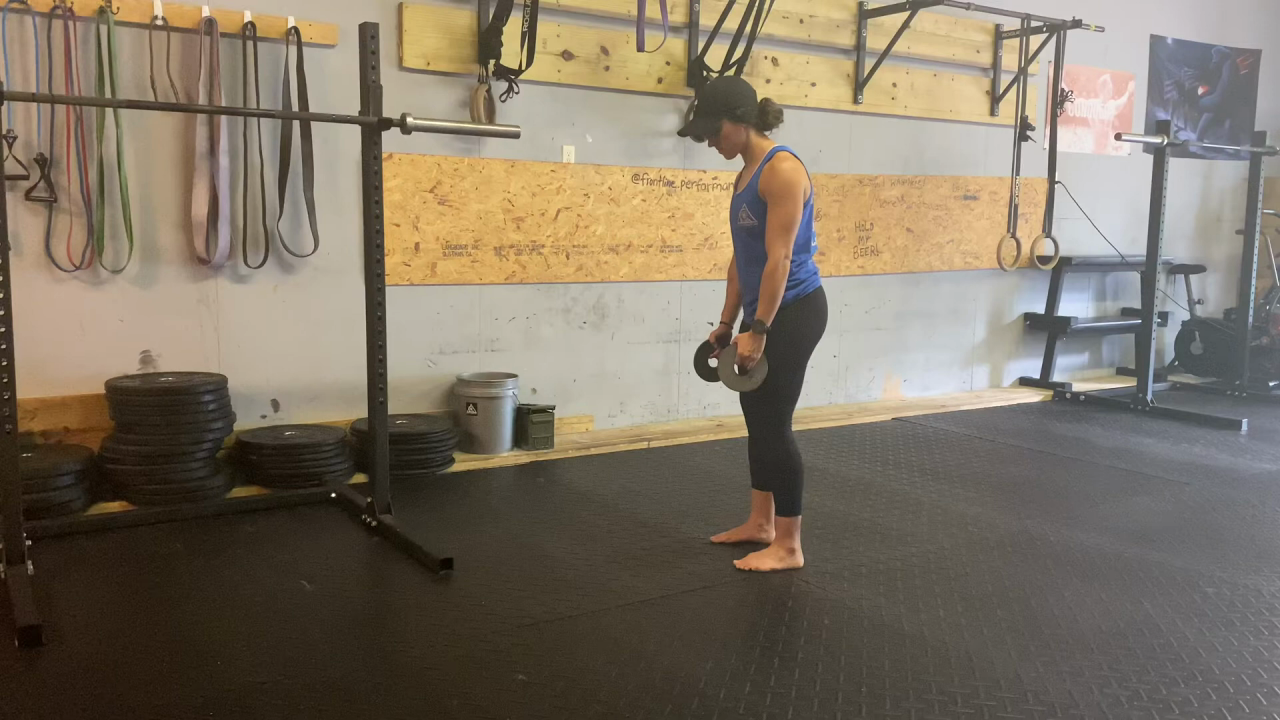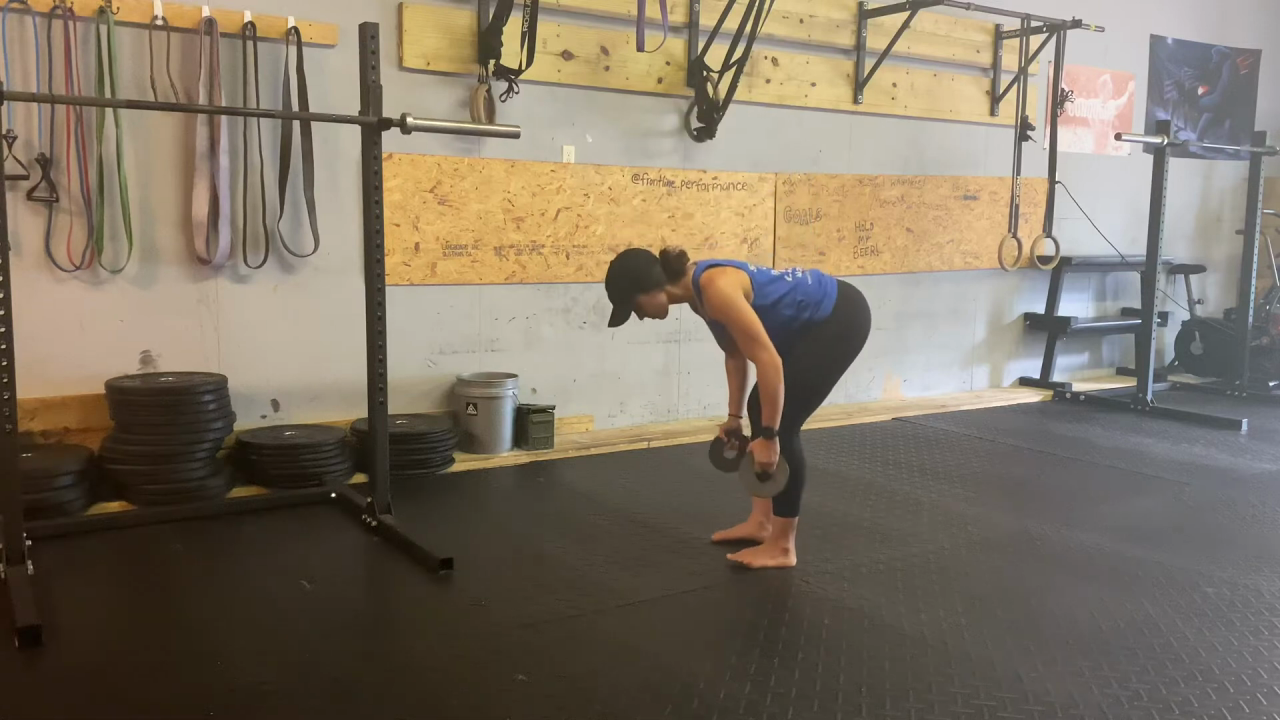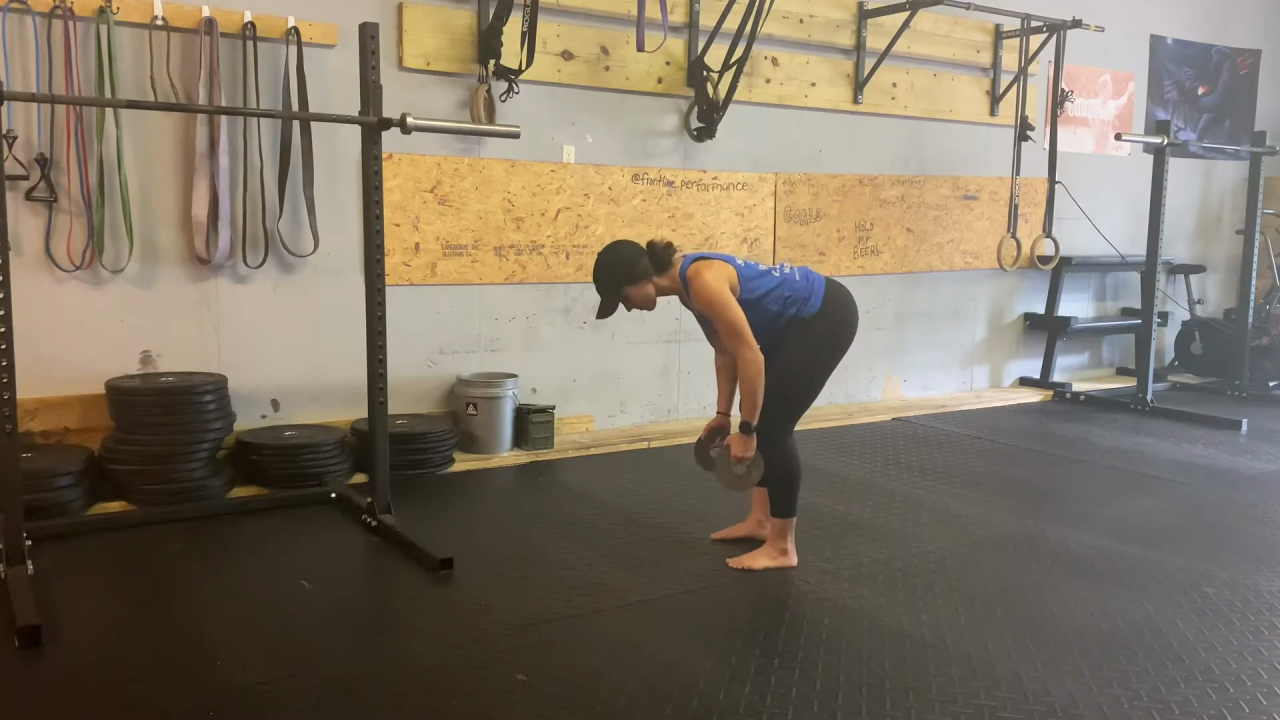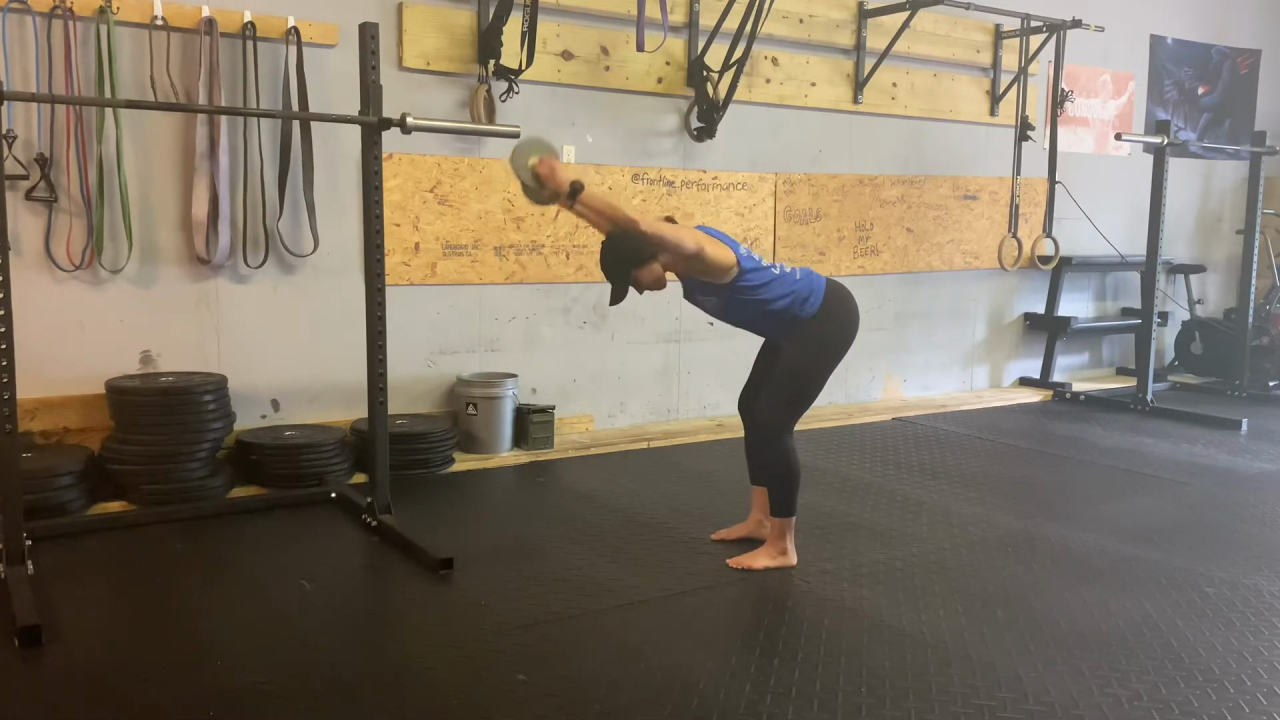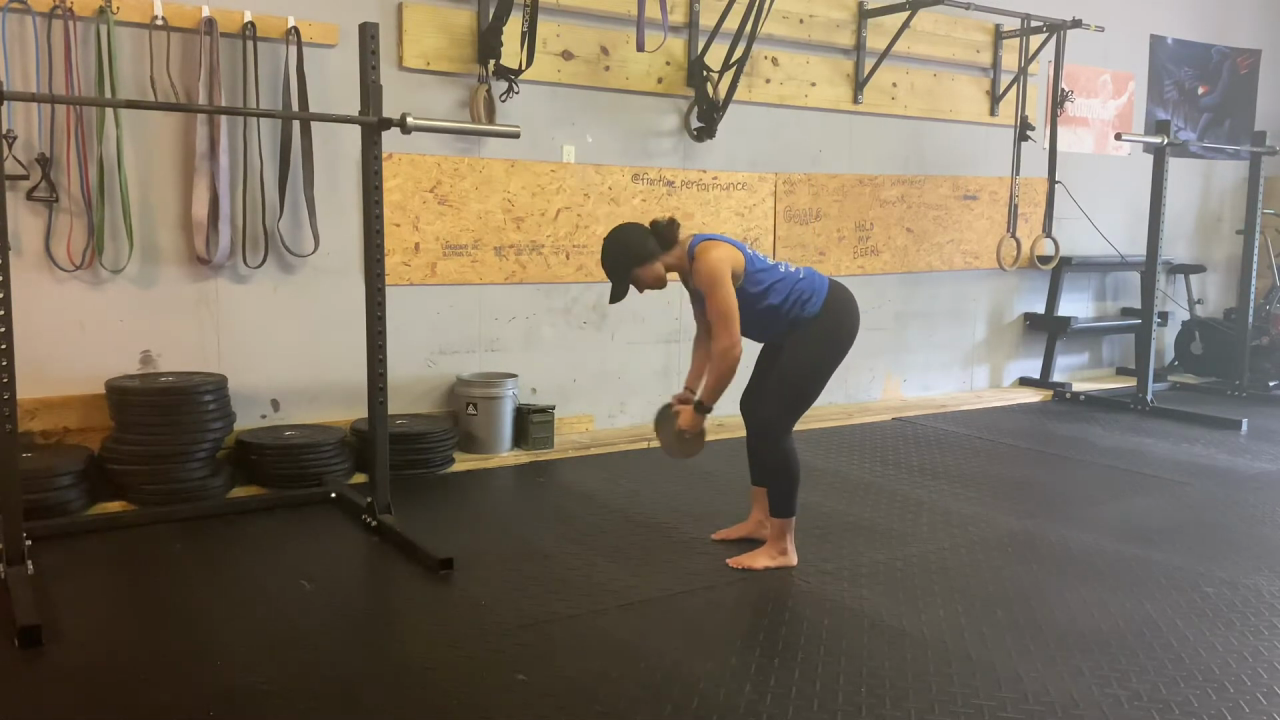
dt=1s
person 1, frame 1
left shoulder: (782, 169)
right shoulder: (748, 173)
left elbow: (779, 259)
left wrist: (757, 330)
right wrist: (727, 323)
left hip: (792, 311)
right hip: (763, 312)
left knee: (773, 425)
right knee: (757, 421)
left ankle: (788, 546)
right ankle: (761, 523)
person 1, frame 2
left shoulder: (715, 289)
right shoulder: (697, 289)
left elbow: (769, 362)
right elbow: (735, 353)
left wrist: (769, 436)
right wrist: (735, 415)
left hip: (840, 318)
right hip: (815, 321)
left knee: (781, 424)
right knee: (762, 411)
left ankle: (782, 546)
right ankle: (760, 522)
person 1, frame 3
left shoulder: (702, 282)
right shoulder: (685, 281)
left elbow: (750, 356)
right elbow: (726, 350)
left wrist: (746, 431)
right wrist: (723, 414)
left hip: (827, 316)
right hip: (801, 319)
left knee: (772, 424)
right knee: (757, 417)
left ankle: (782, 547)
right ankle: (760, 520)
person 1, frame 4
left shoulder: (699, 255)
right shoulder: (683, 250)
left elbow: (638, 225)
right elbow: (623, 230)
left wrist: (570, 189)
right wrist: (567, 195)
left hip: (827, 318)
right hip: (797, 320)
left knee: (772, 424)
right knee: (753, 409)
left ankle: (781, 546)
right ankle: (760, 519)
person 1, frame 5
left shoulder: (708, 261)
right shoulder: (689, 264)
left elbow: (728, 347)
right elbow: (707, 334)
left wrist: (701, 408)
right wrist: (690, 391)
left hip: (827, 318)
right hip: (800, 321)
left knee: (771, 422)
right knee: (755, 410)
left ankle: (782, 547)
right ankle: (760, 520)
